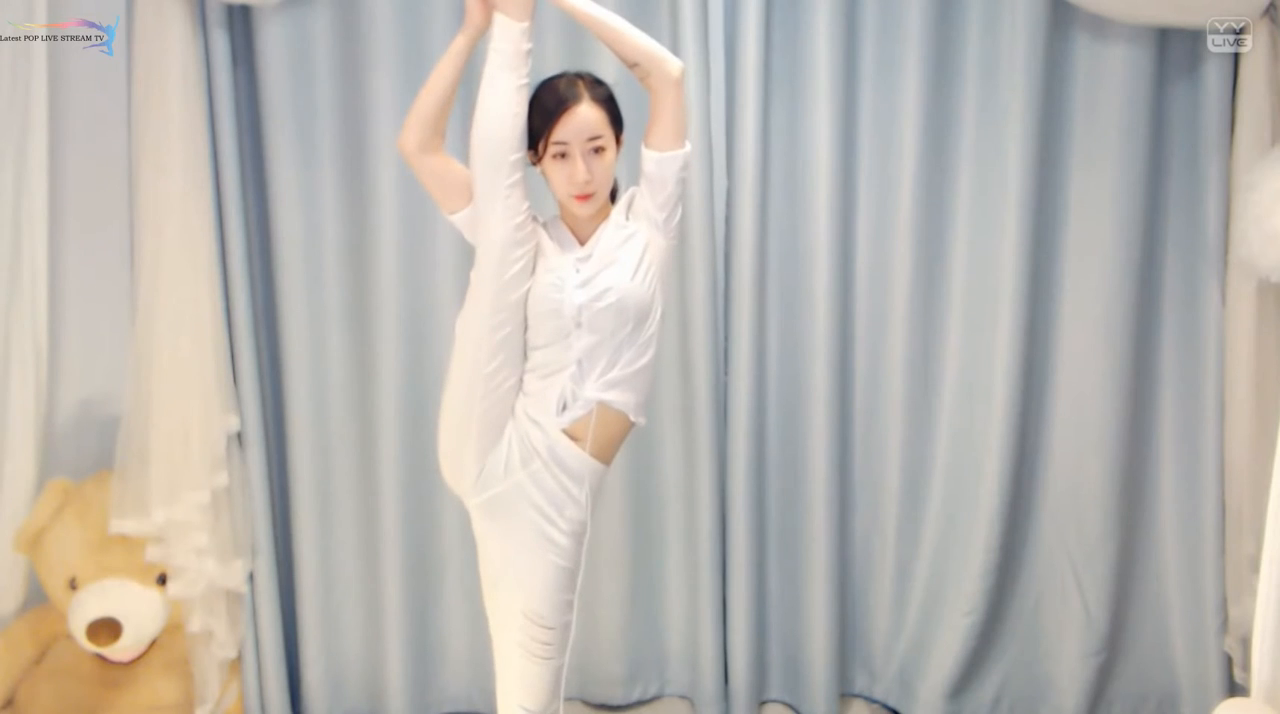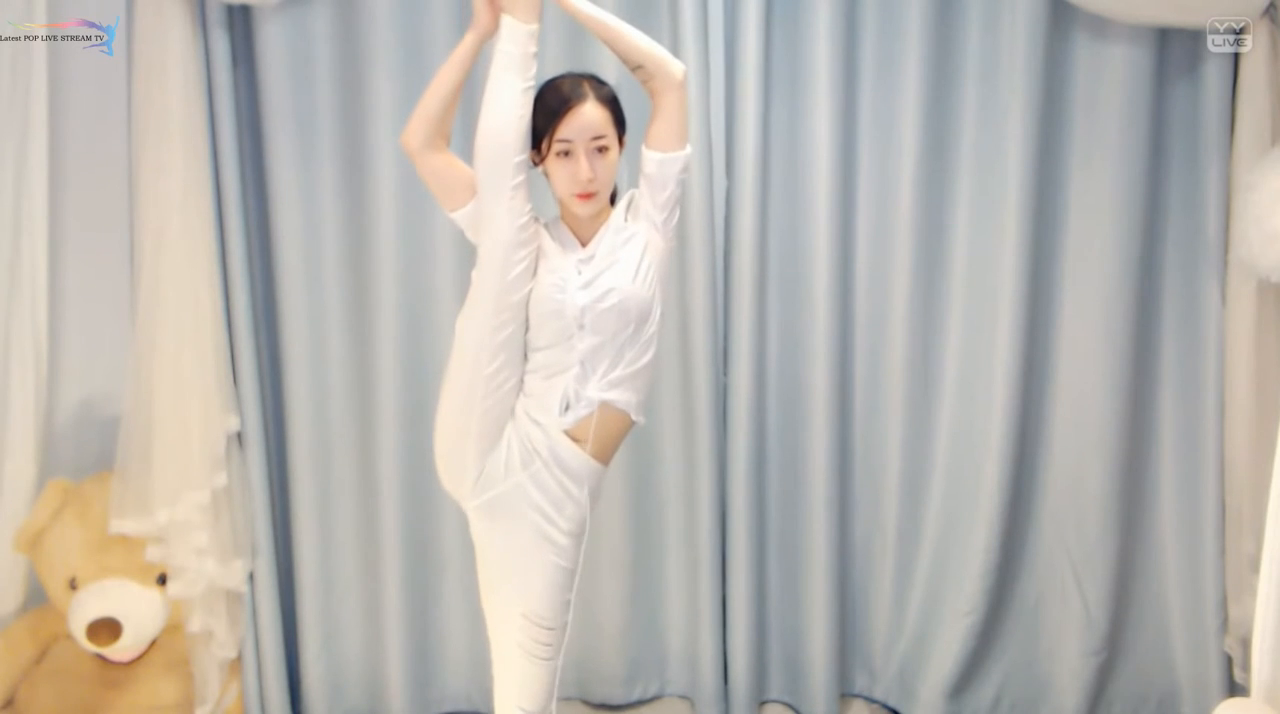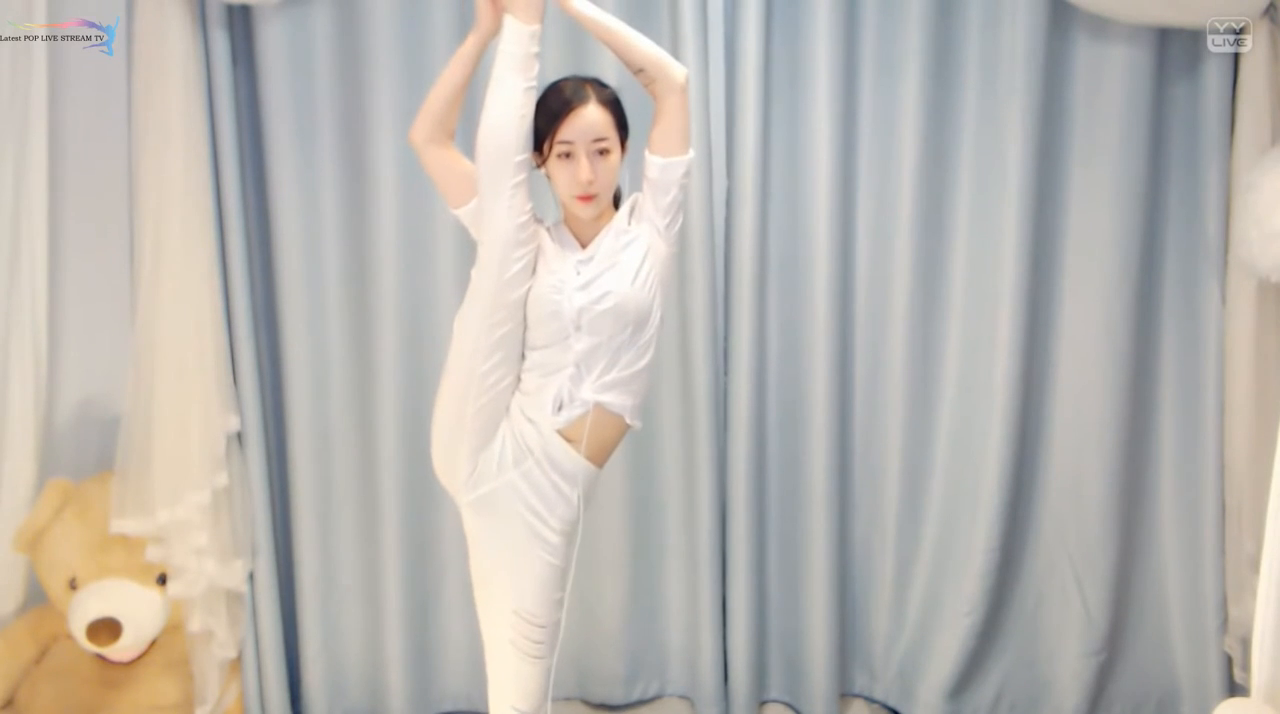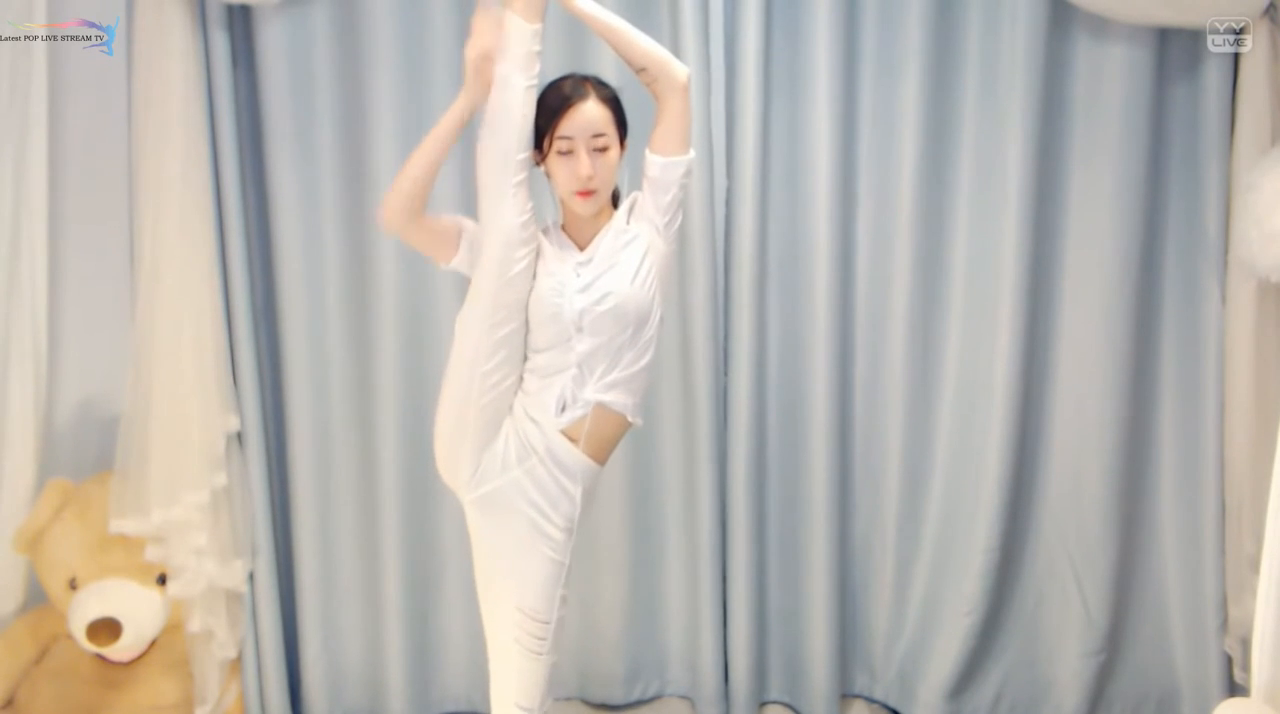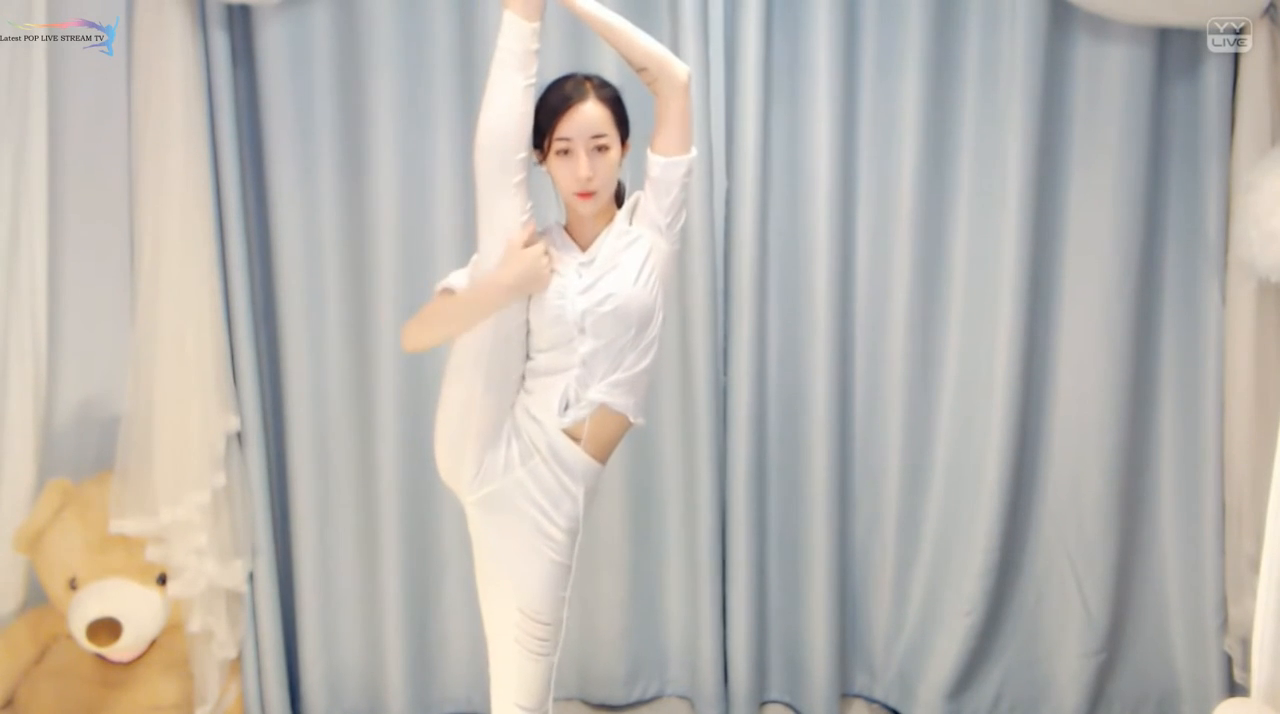
dt=0.7s
person 1, frame 1
left shoulder: (647, 224)
right shoulder: (525, 243)
left elbow: (665, 74)
right elbow: (418, 146)
left hip: (557, 482)
right hip: (496, 451)
left knee: (535, 656)
person 1, frame 2
left shoulder: (647, 224)
right shoulder: (527, 243)
left elbow: (669, 77)
right elbow: (421, 142)
left hip: (555, 481)
right hip: (491, 452)
person 1, frame 3
left shoulder: (649, 229)
right shoulder: (526, 245)
left elbow: (671, 81)
right elbow: (429, 138)
left hip: (547, 483)
right hip: (485, 451)
person 1, frame 4
left shoulder: (647, 226)
right shoulder: (524, 251)
left elbow: (673, 80)
right elbow: (398, 216)
right wrist: (469, 99)
left hip: (549, 481)
right hip: (490, 447)
person 1, frame 5
left shoulder: (651, 226)
right shoulder: (528, 250)
left elbow: (672, 78)
right elbow: (413, 336)
right wrist: (502, 287)
left hip: (551, 482)
right hip: (492, 452)
